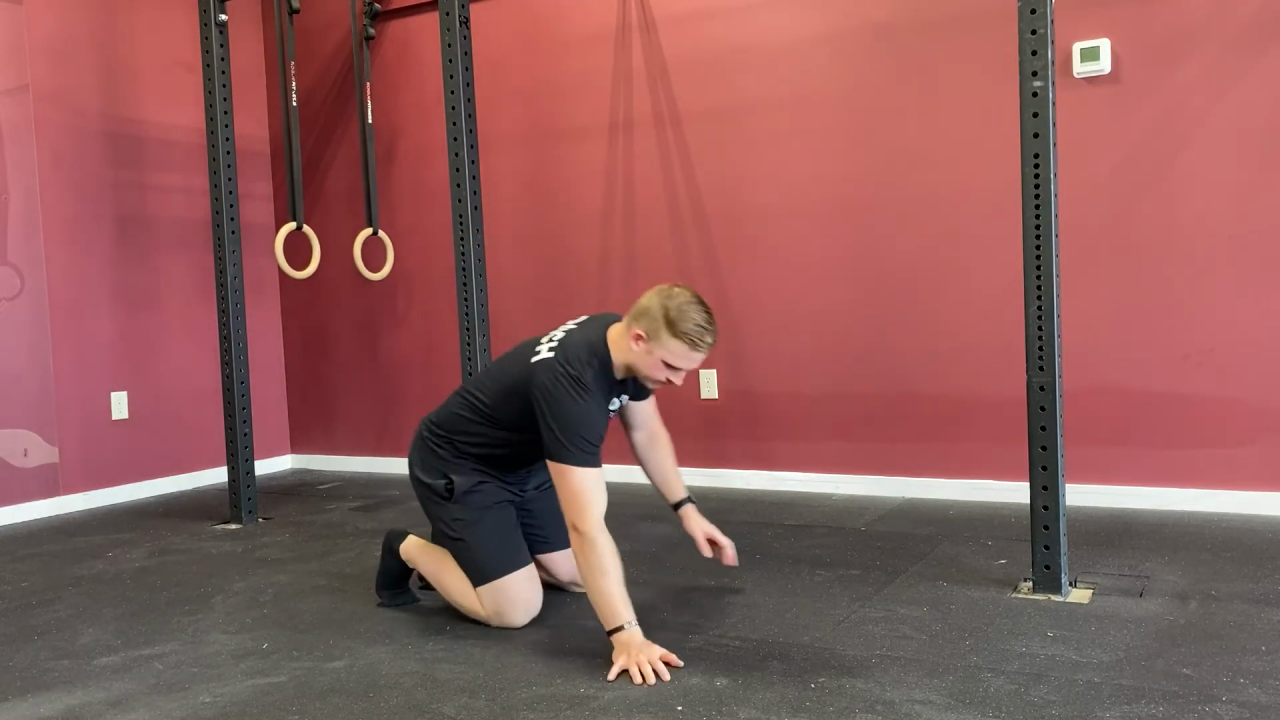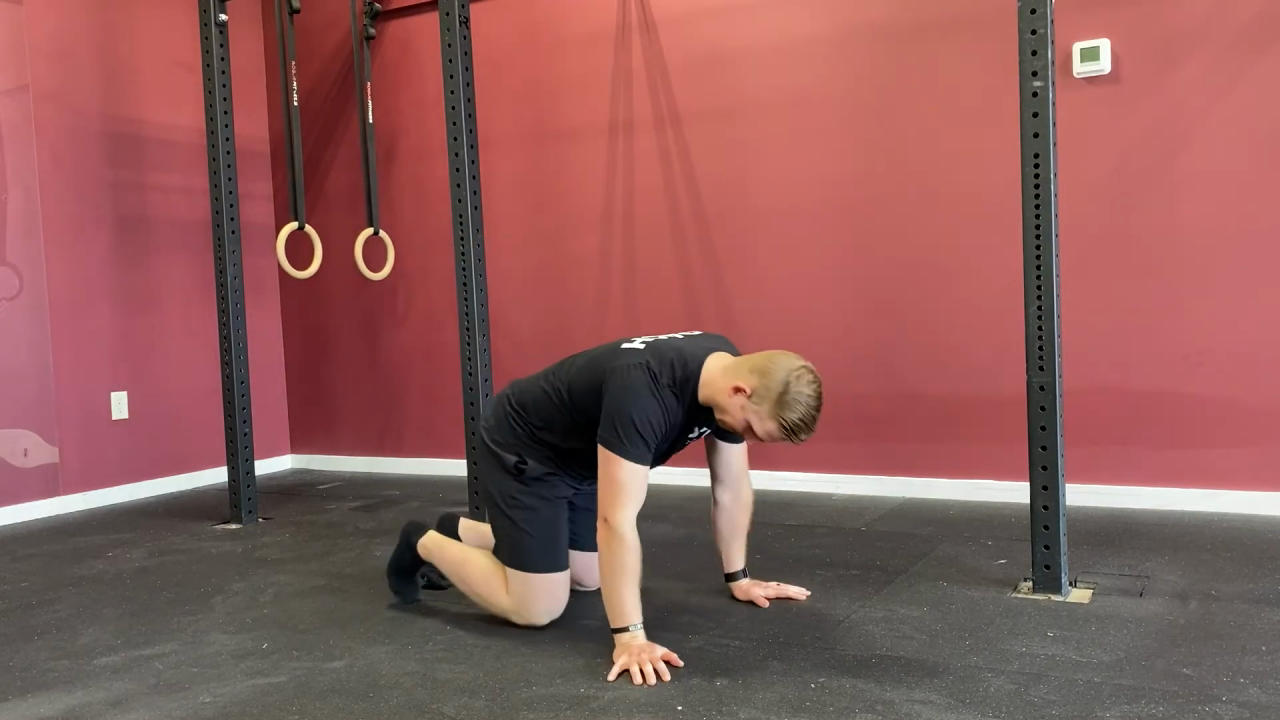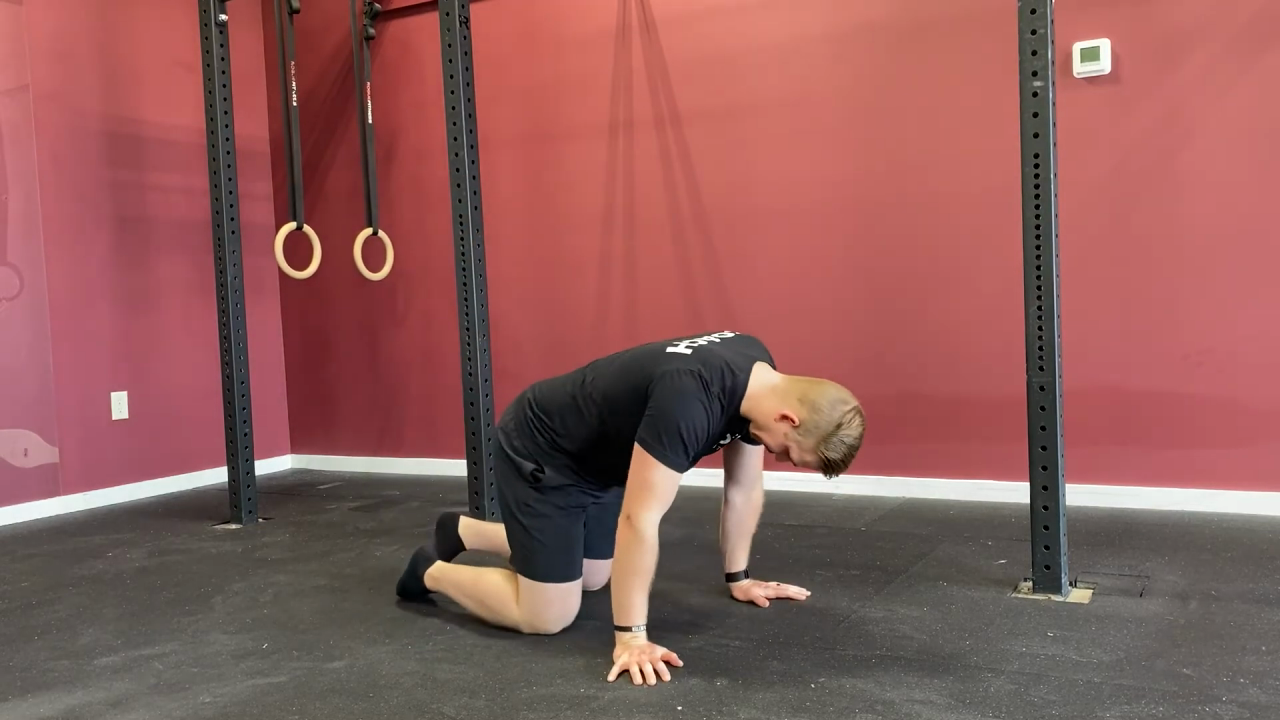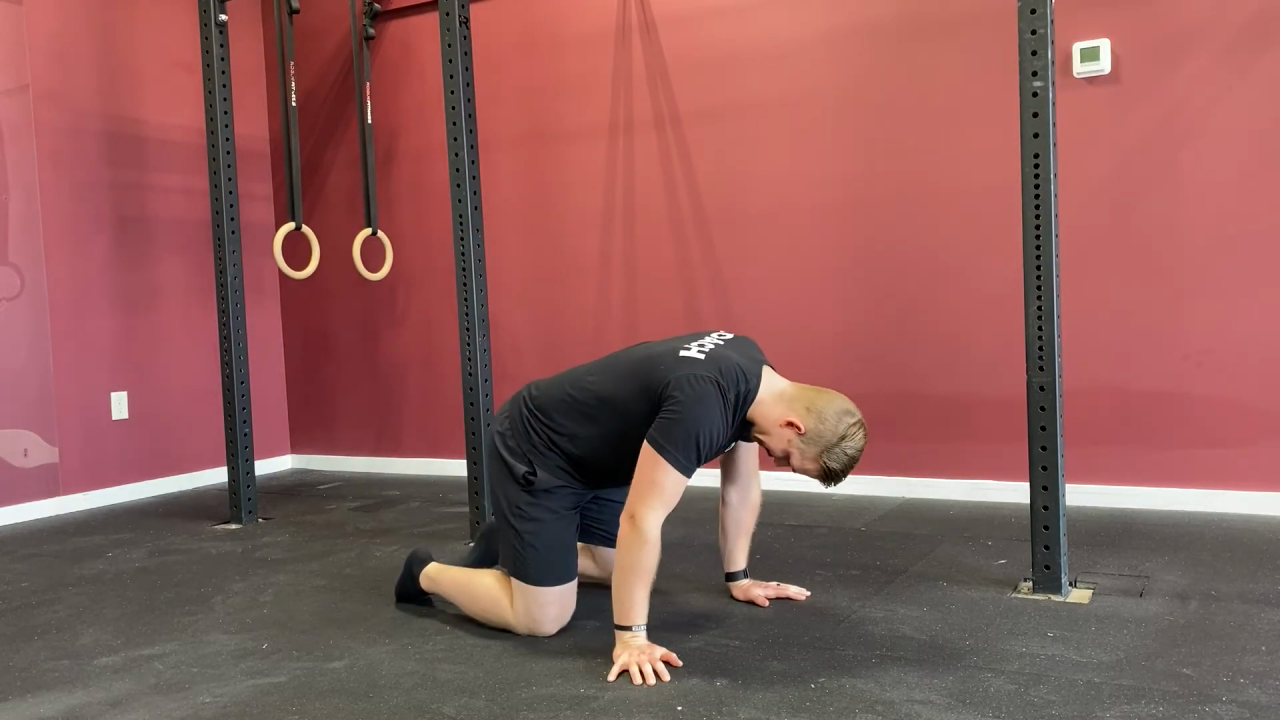
dt=0.5s
person 1, frame 1
left shoulder: (629, 350)
right shoulder: (570, 383)
left elbow: (647, 432)
right elbow: (586, 524)
left wrist: (687, 509)
right wrist: (625, 633)
left hip: (521, 460)
right hip: (457, 467)
left knee: (580, 578)
right knee: (515, 609)
left ankle: (452, 533)
right ankle: (413, 552)
person 1, frame 2
left shoulder: (729, 374)
right shoulder: (644, 390)
left elbow: (732, 488)
right elbow: (617, 520)
left wrist: (738, 577)
right wrist: (629, 637)
left hip: (578, 455)
right hip: (521, 449)
left knee: (587, 577)
right knee: (537, 608)
left ankle: (461, 531)
right ankle: (426, 545)
person 1, frame 3
left shoulder: (759, 379)
right shoulder: (689, 399)
left elbow: (744, 489)
right elbow: (638, 520)
left wrist: (738, 578)
right wrist: (631, 637)
left hip: (595, 454)
right hip: (539, 452)
left knee: (591, 577)
right knee: (549, 616)
left ankle: (461, 531)
right ankle: (431, 573)
person 1, frame 4
left shoulder: (754, 380)
right shoulder: (703, 403)
left elbow: (740, 487)
right elbow: (641, 519)
left wrist: (738, 578)
right wrist: (631, 637)
left hip: (593, 451)
right hip: (534, 451)
left knee: (624, 567)
right knee: (543, 619)
left ankle: (507, 542)
right ankle: (426, 574)
